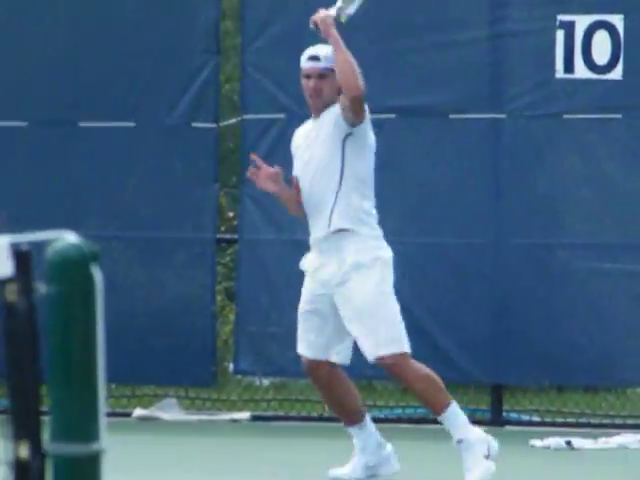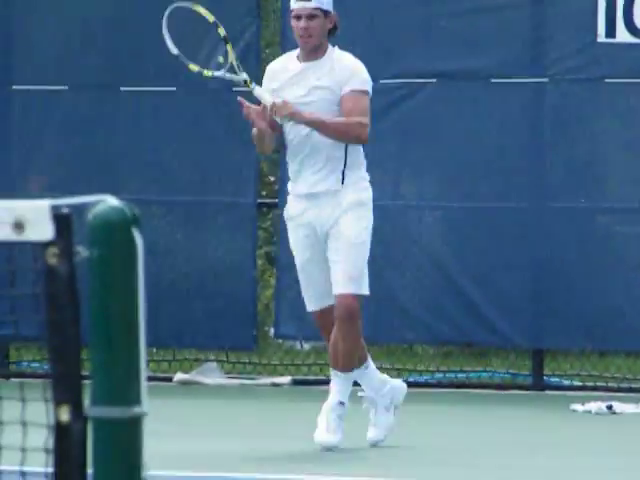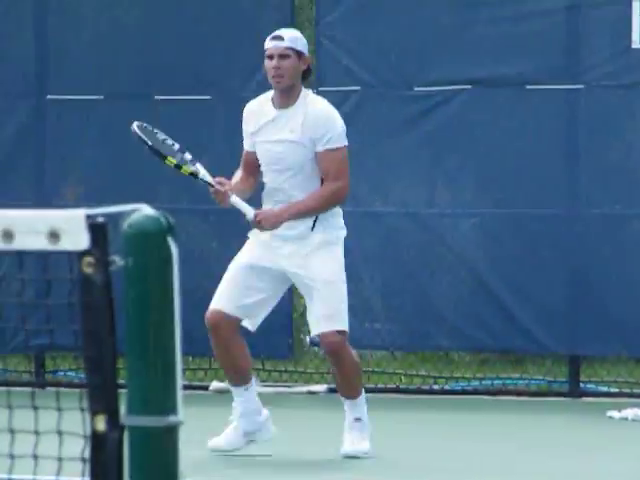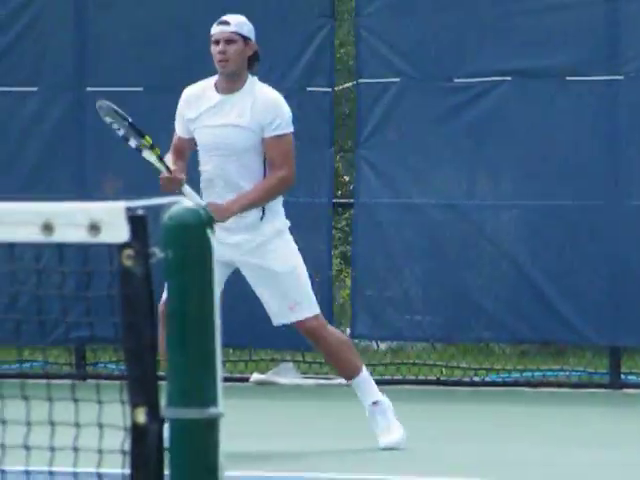
dt=0.2s
person 1, frame 1
left shoulder: (348, 118)
right shoulder: (302, 135)
left elbow: (354, 95)
left wrist: (331, 28)
right wrist: (280, 189)
left hip: (361, 262)
right hip: (323, 264)
left knee: (394, 363)
right knee: (318, 370)
left ankle: (471, 441)
person 1, frame 2
left shoulder: (349, 69)
right shoulder: (277, 72)
left elbow: (358, 129)
right elbow: (268, 147)
left wrist: (299, 113)
right wrist: (261, 125)
left hip: (347, 201)
right hip: (302, 205)
left knee: (347, 305)
right knee: (324, 314)
left ankle: (336, 406)
right ankle: (383, 389)
person 1, frame 3
left shoulder: (324, 116)
right shoulder: (253, 111)
left elbow: (337, 188)
left wrist: (280, 214)
right wrist: (231, 188)
left hip: (315, 240)
right hip: (266, 239)
left knee: (333, 340)
right knee: (219, 322)
left ankle: (357, 420)
right ankle: (250, 418)
person 1, frame 4
left shoulder: (270, 103)
right shoulder: (192, 97)
left elbow: (284, 174)
right elbow: (177, 155)
left wrist: (233, 205)
right wrist: (172, 174)
left hip: (262, 228)
right hip: (210, 227)
left knee: (312, 325)
right knee: (170, 312)
left ankle: (375, 405)
